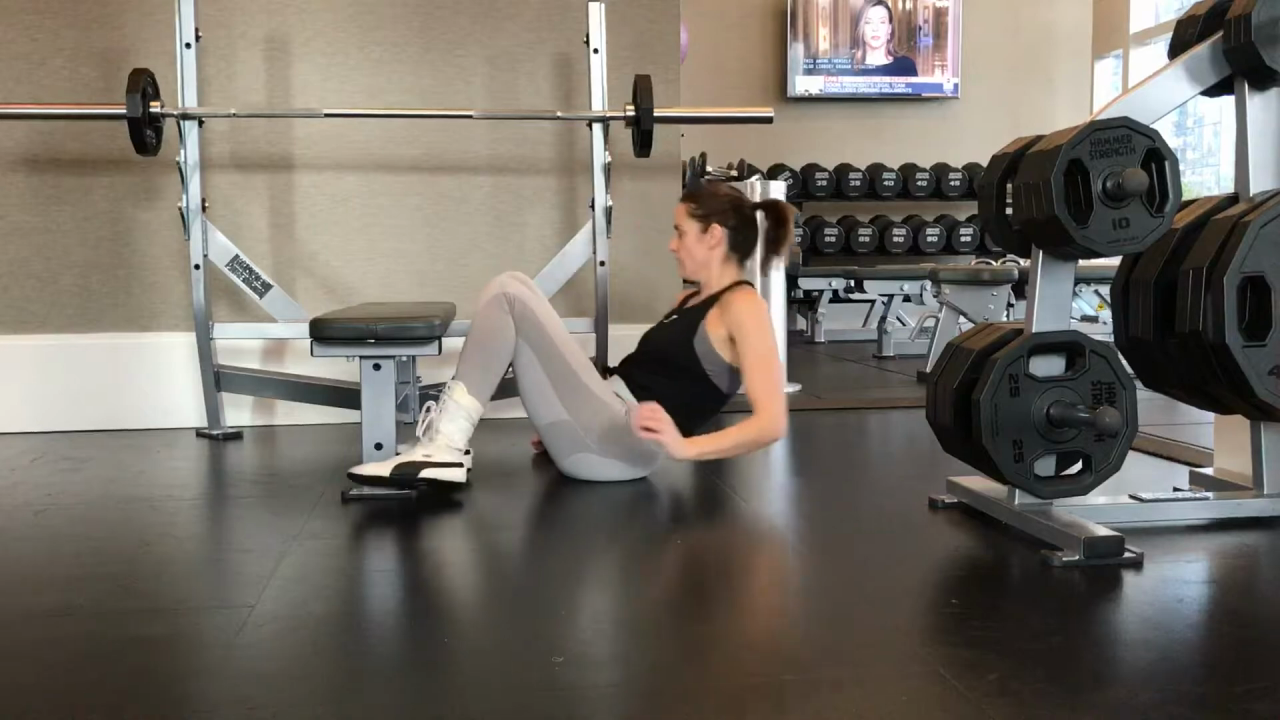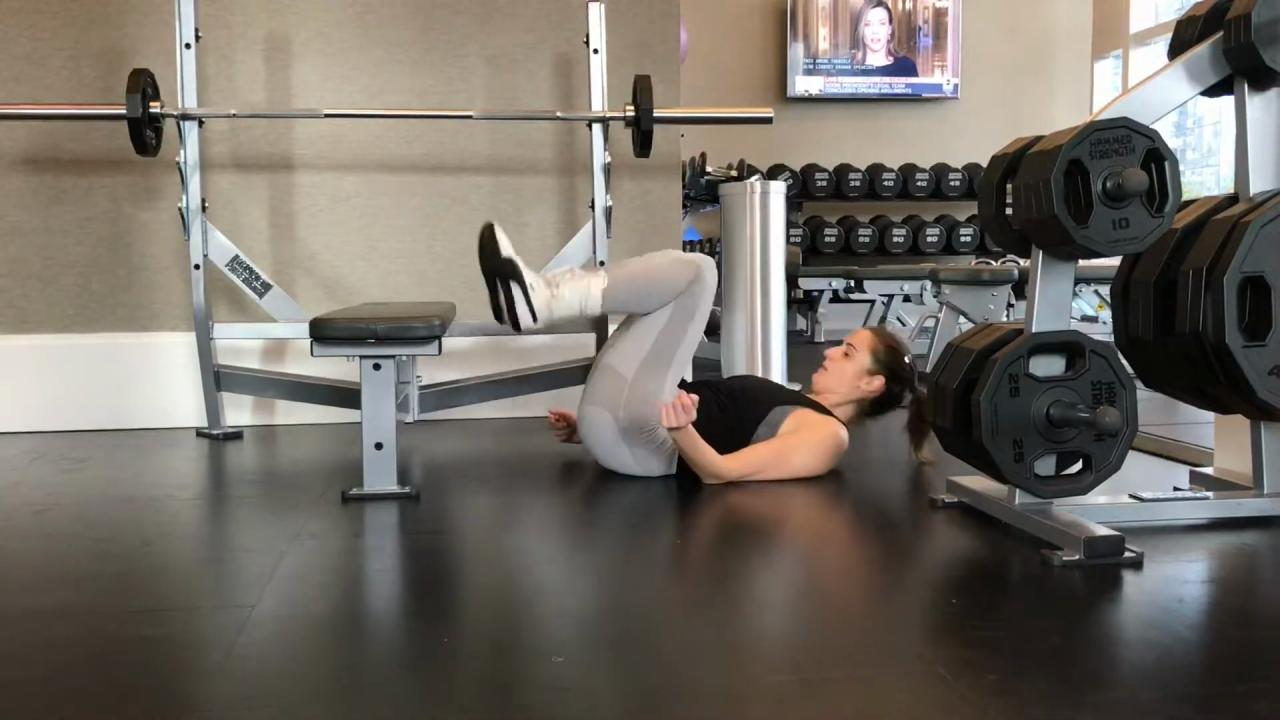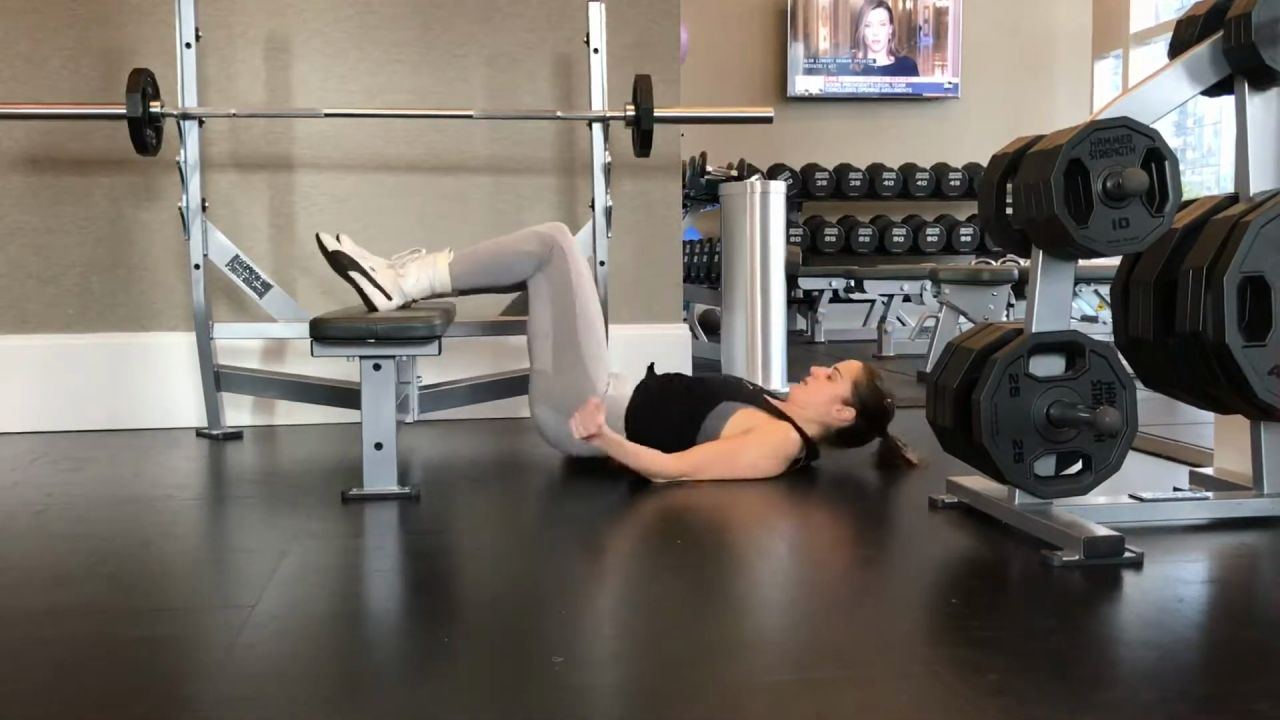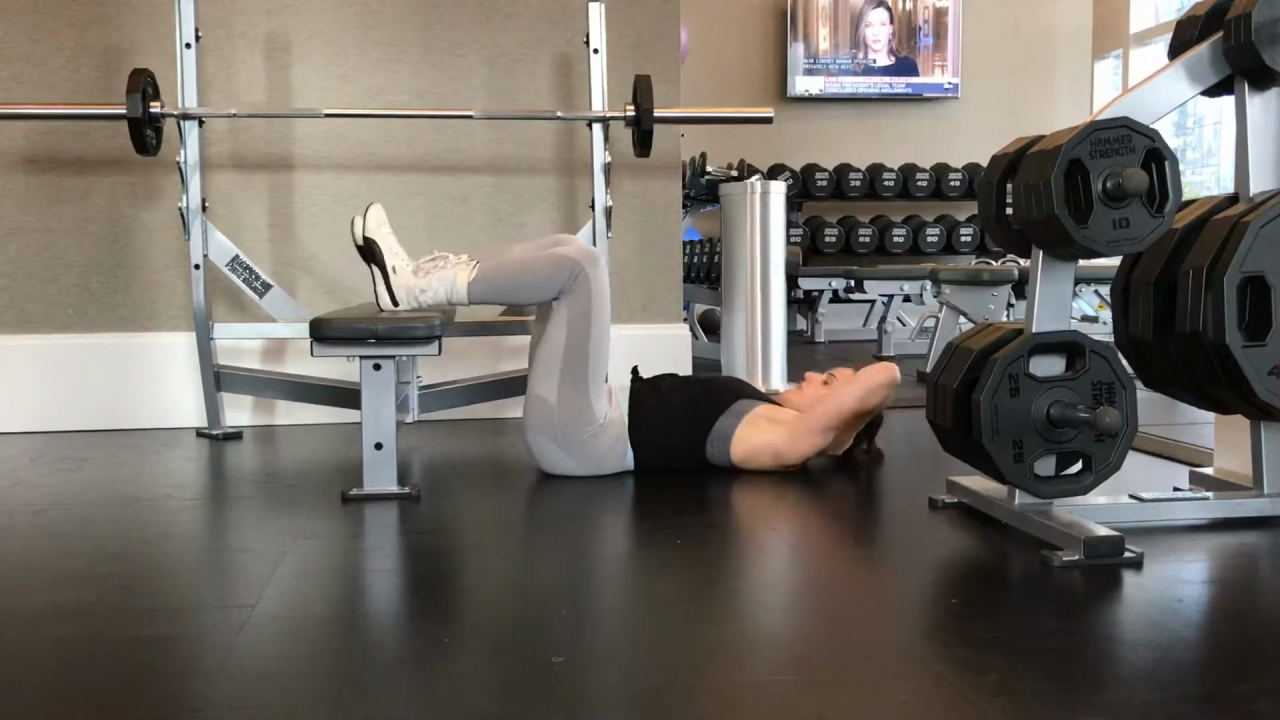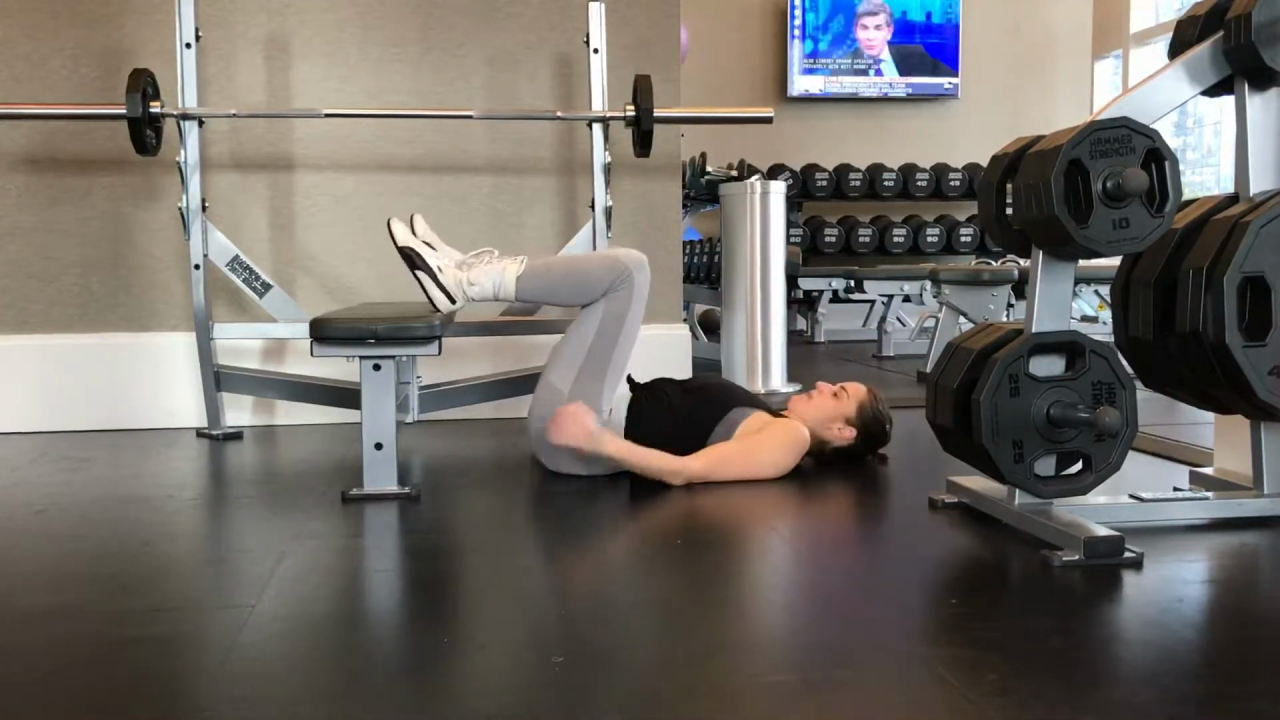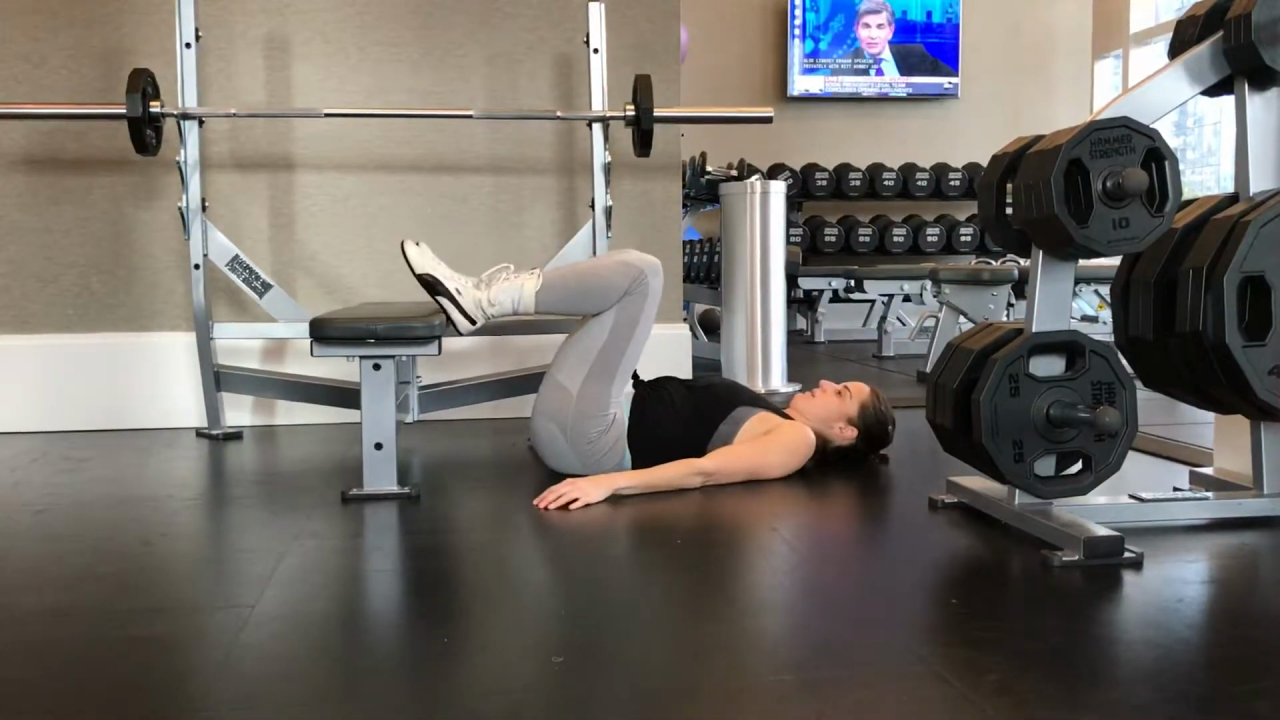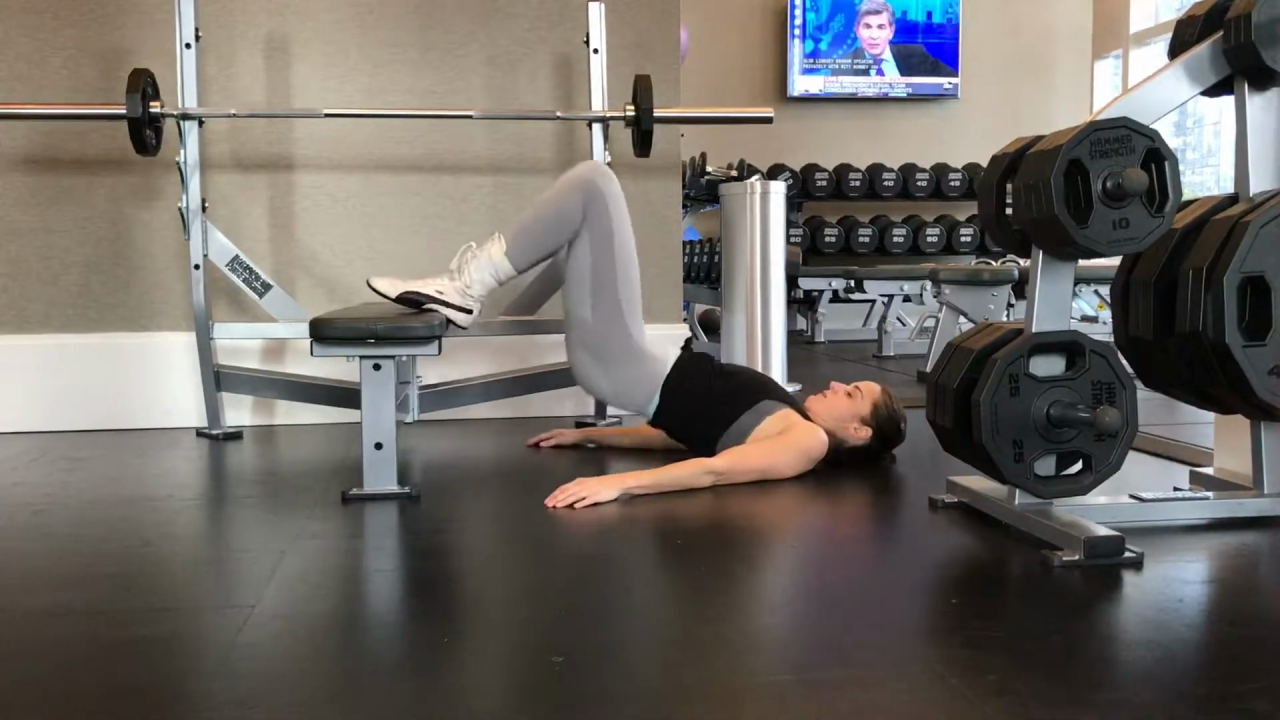
dt=0.7s
person 1, frame 1
left shoulder: (744, 310)
right shoulder: (698, 300)
left elbow: (772, 424)
left wrist: (683, 446)
right wrist: (566, 421)
left hip: (614, 446)
right hip: (607, 418)
left knee: (507, 296)
right knee: (512, 294)
left ankle: (444, 448)
right ankle: (443, 440)
person 1, frame 2
left shoulder: (826, 436)
right shoulder: (798, 409)
left elbow: (720, 471)
left wrist: (680, 430)
right wrist: (589, 422)
left hip: (632, 436)
right hip: (619, 417)
left knee: (696, 271)
right knee: (688, 274)
left ankle: (538, 302)
right ankle: (536, 298)
person 1, frame 3
left shoulder: (779, 444)
right shoulder: (776, 416)
left elbow: (664, 469)
left wrist: (605, 437)
left hip: (580, 415)
right hip: (606, 402)
left knee: (555, 241)
right knee: (548, 266)
left ankle: (399, 285)
right ankle: (398, 278)
person 1, frame 4
left shoulder: (796, 437)
right shoulder: (770, 416)
left elbow: (884, 373)
left wrist: (847, 427)
left hip: (580, 441)
right hip: (603, 420)
left knee: (577, 265)
right knee: (566, 252)
left ankle: (414, 289)
right ankle: (416, 279)
person 1, frame 5
left shoulder: (789, 439)
right shoulder: (770, 426)
left elbow: (690, 470)
left wrist: (599, 442)
left hip: (573, 434)
right hip: (592, 422)
left knee: (627, 269)
right knee: (620, 271)
left ankle: (460, 282)
right ankle: (462, 276)
person 1, frame 6
left shoulder: (795, 441)
right shoulder: (771, 423)
left elbow: (704, 471)
left wrist: (608, 482)
left hip: (586, 442)
right hip: (601, 425)
left knee: (640, 273)
right knee: (632, 275)
left ankle: (481, 300)
right ankle: (480, 297)
person 1, frame 7
left shoulder: (808, 443)
right shoulder: (798, 424)
left elbow: (714, 470)
left wrist: (618, 483)
right wrist: (588, 433)
left hip: (623, 370)
right hip: (650, 378)
left knee: (594, 182)
left ankle: (465, 289)
right ankle: (466, 292)
